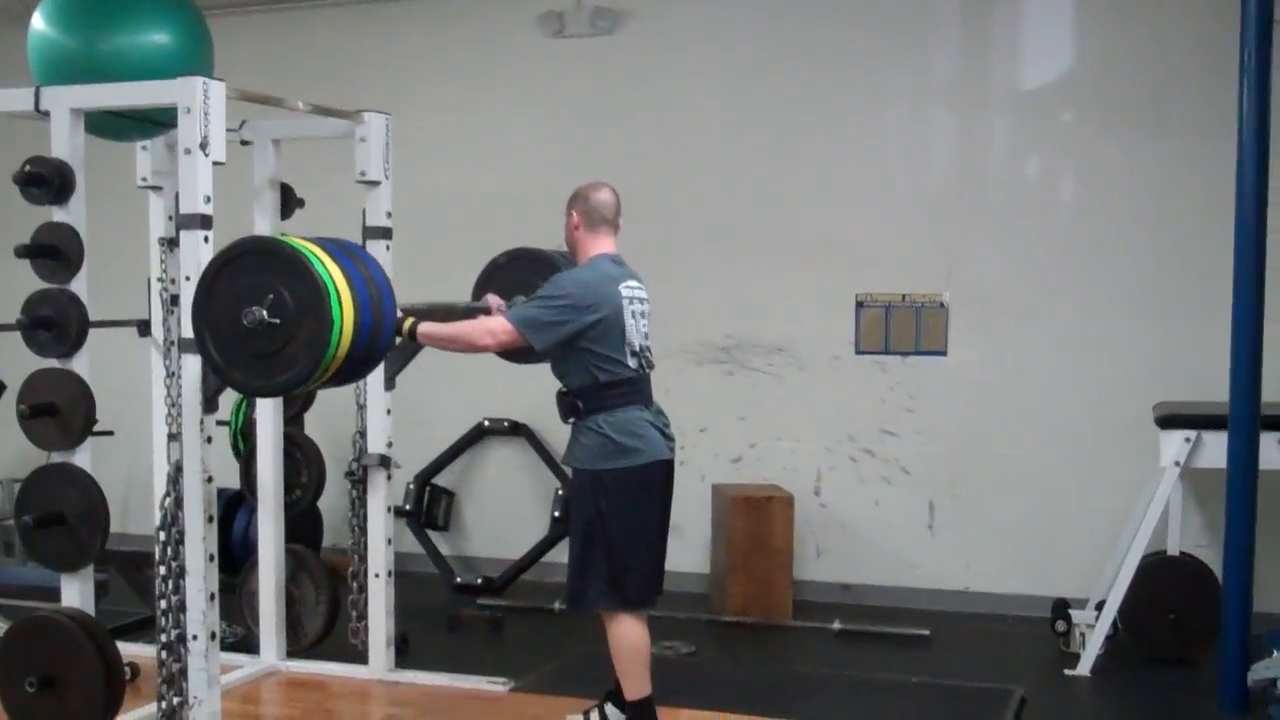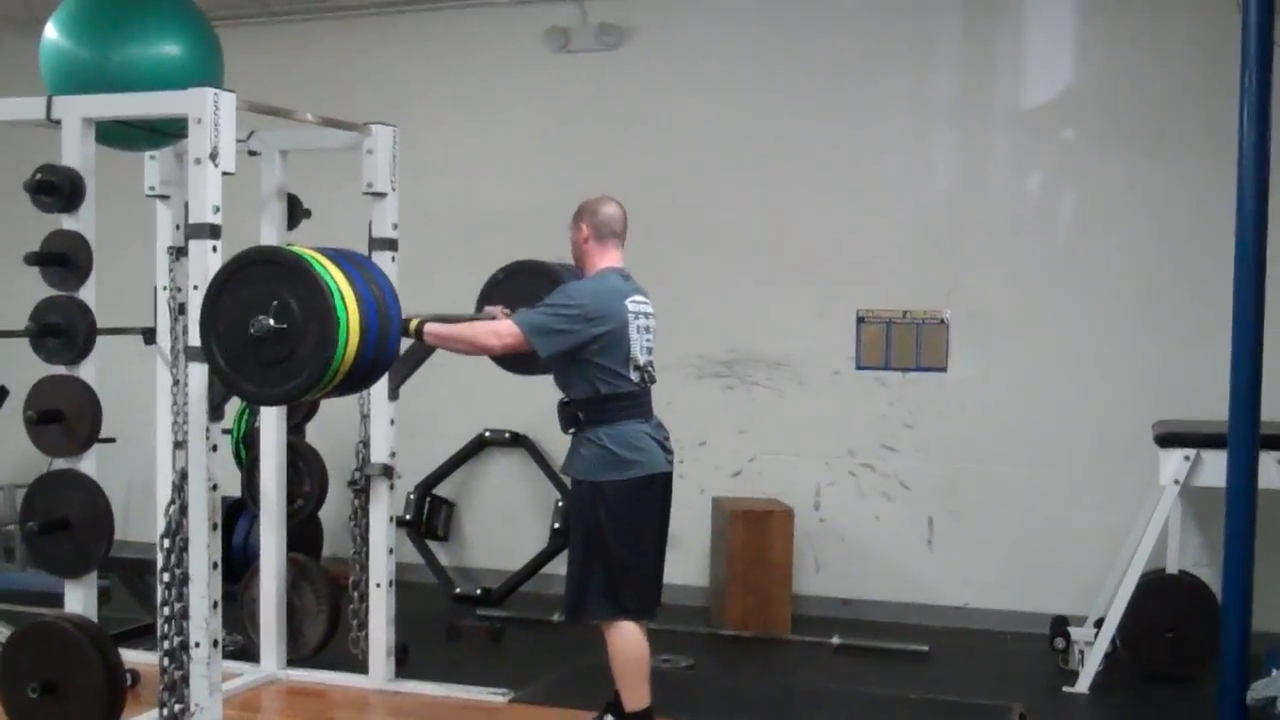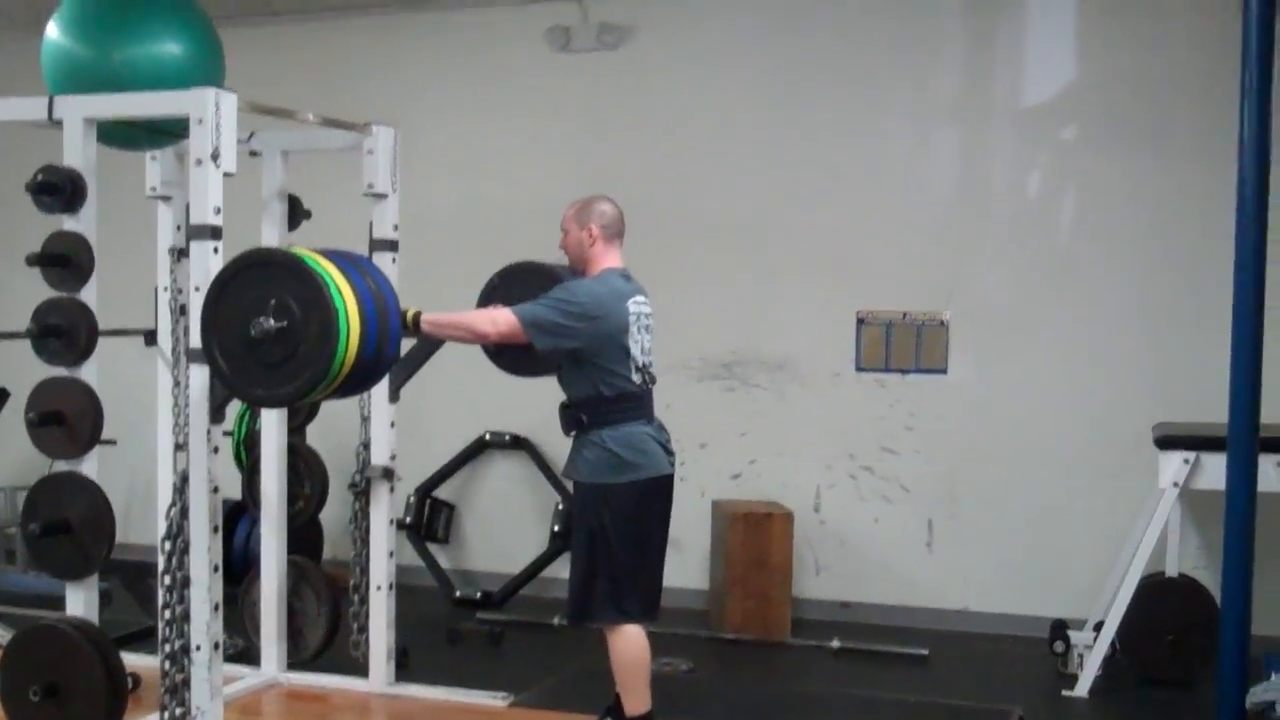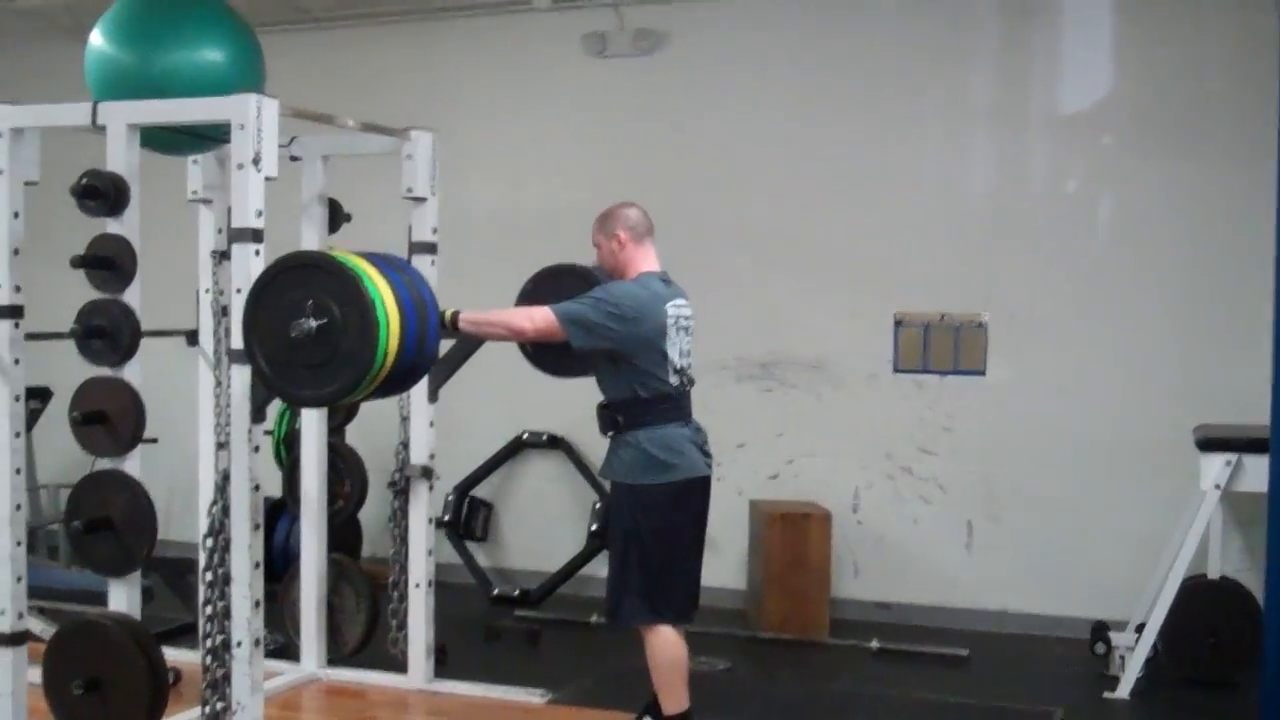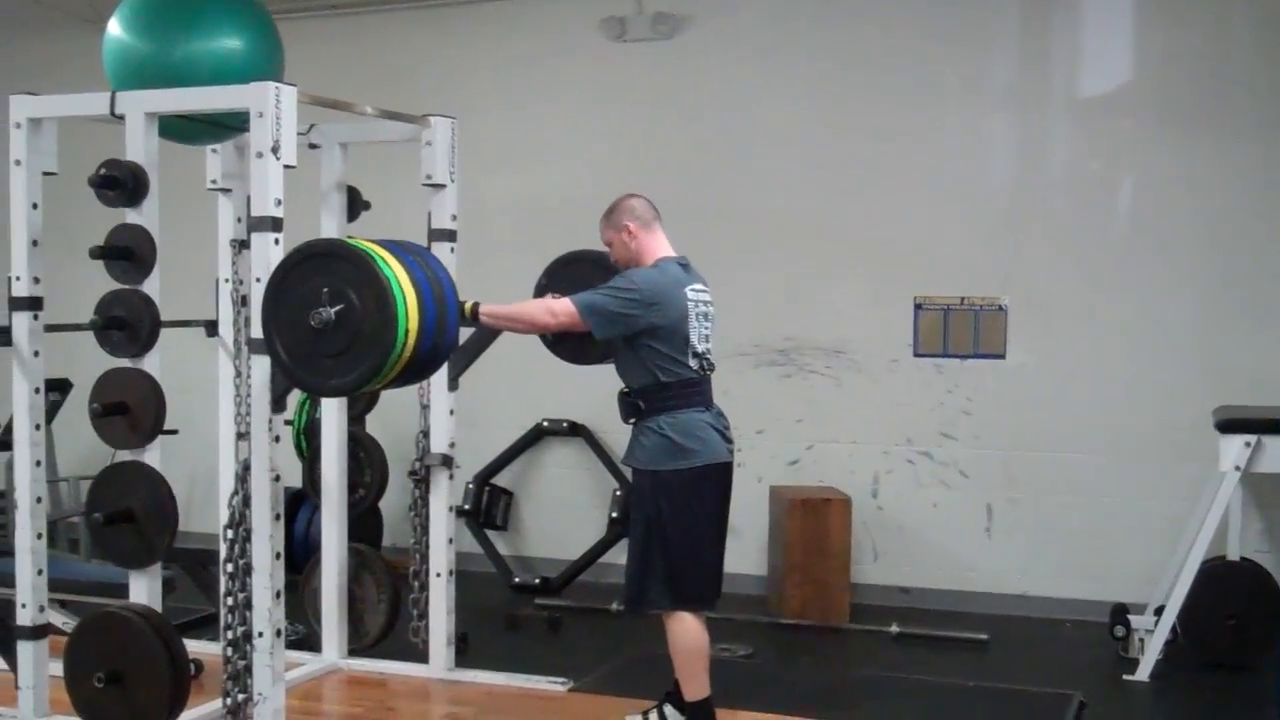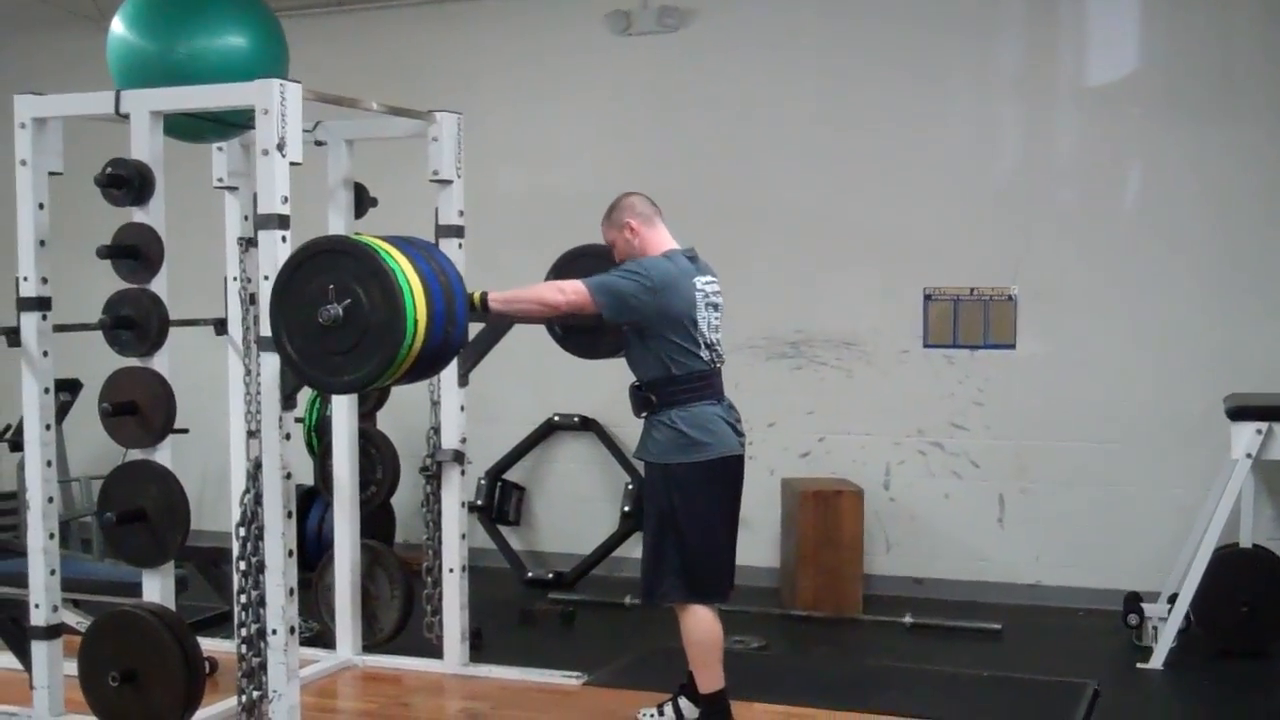
dt=0.3s
person 1, frame 1
left shoulder: (580, 285)
right shoulder: (624, 280)
left elbow: (491, 337)
left wrist: (410, 328)
right wrist: (511, 311)
left hip: (614, 451)
right hip: (641, 444)
left knee: (618, 596)
right knee: (626, 589)
person 1, frame 2
left shoulder: (587, 297)
right shoulder: (630, 295)
left elbow: (496, 340)
left wrist: (418, 329)
right wrist: (516, 318)
left hip: (613, 463)
right hip: (640, 458)
left knee: (617, 606)
right knee: (623, 601)
person 1, frame 3
left shoulder: (590, 297)
right shoulder: (627, 293)
left elbow: (492, 328)
left wrist: (414, 320)
right wrist: (501, 317)
left hip: (615, 464)
right hip: (639, 459)
left knee: (619, 609)
right knee: (623, 603)
person 1, frame 4
left shoulder: (627, 300)
right shoulder: (668, 296)
left elbow: (531, 325)
left wrist: (453, 319)
left hip: (651, 465)
right hip: (677, 461)
left knee: (655, 610)
right knee: (660, 605)
person 1, frame 5
left shoulder: (647, 286)
right shoulder: (687, 280)
left elbow: (552, 316)
left wrist: (474, 312)
left hip: (674, 451)
right hip: (698, 445)
left knee: (677, 596)
right knee: (682, 590)
person 1, frame 6
left shoulder: (654, 276)
right shoulder: (695, 272)
left elbow: (561, 297)
left wrist: (480, 301)
left hip: (685, 444)
right hip: (708, 438)
left knee: (690, 589)
right knee: (694, 584)
